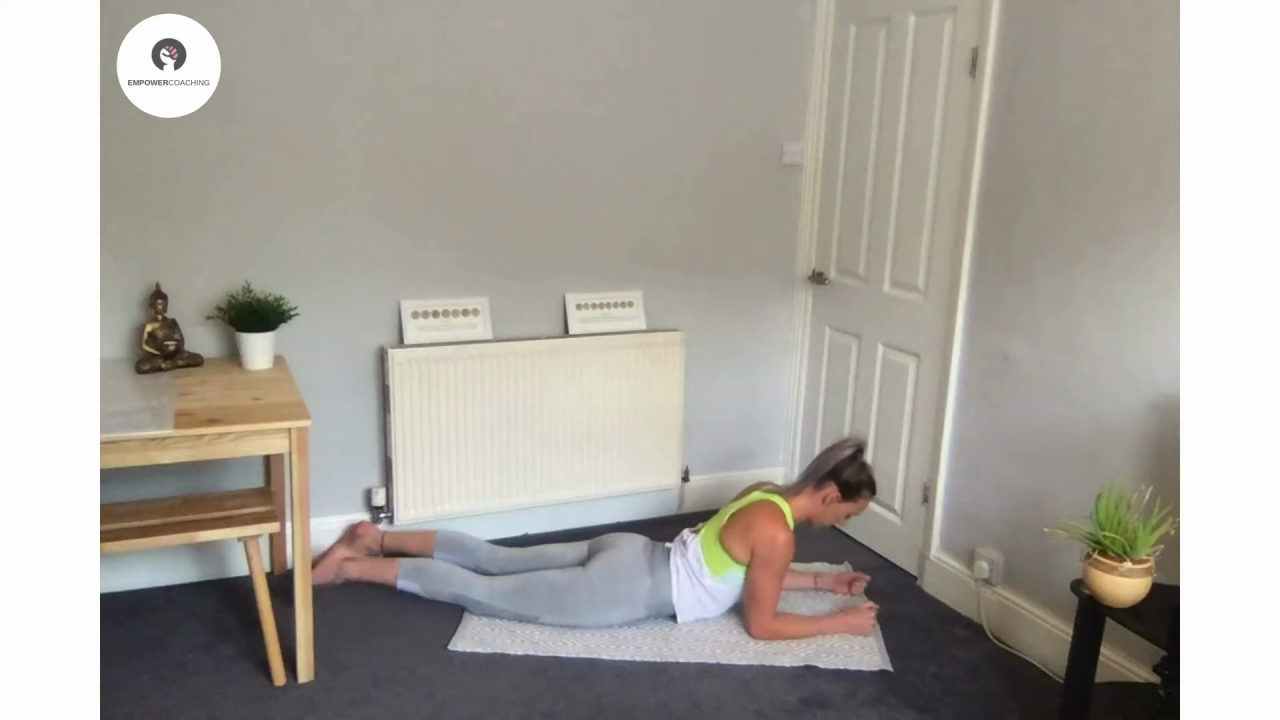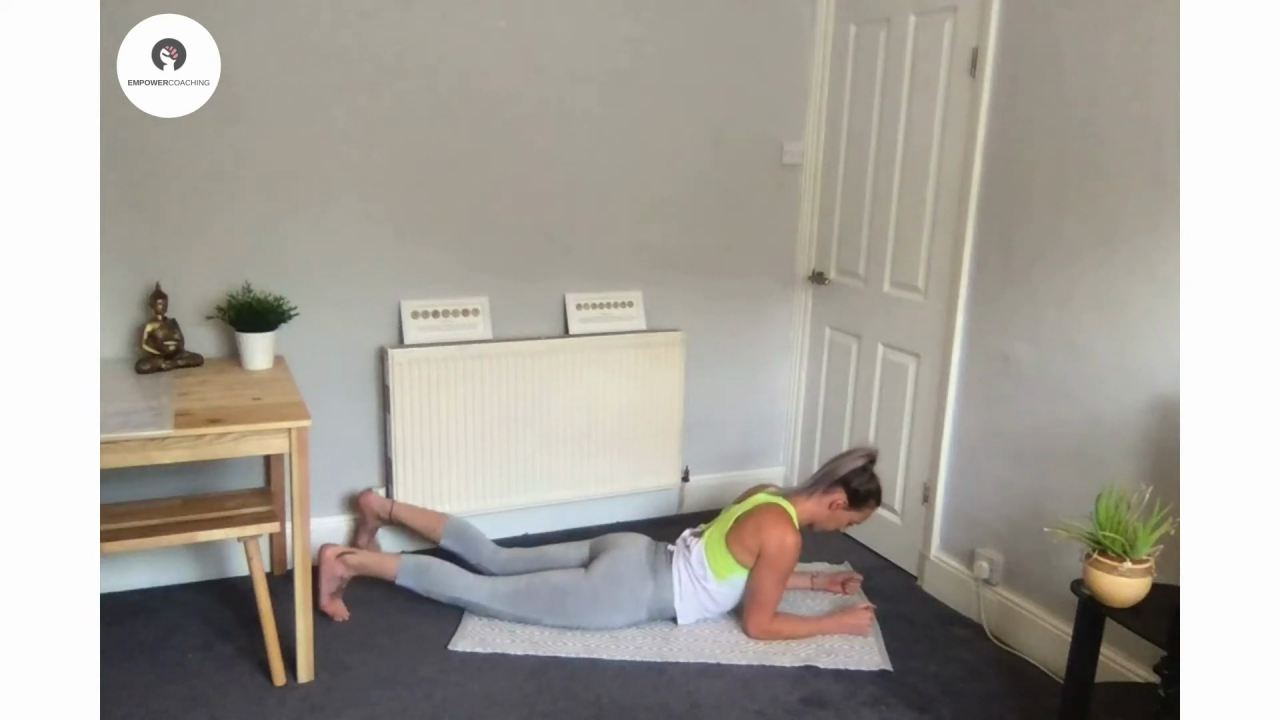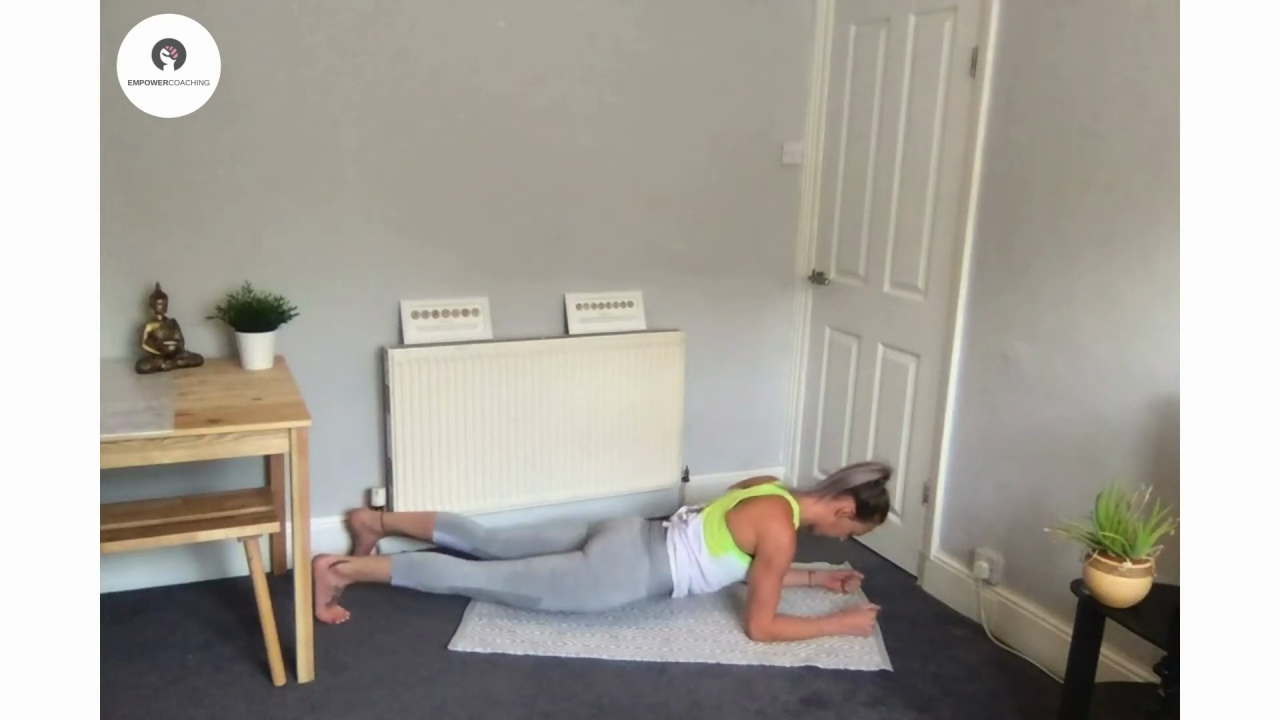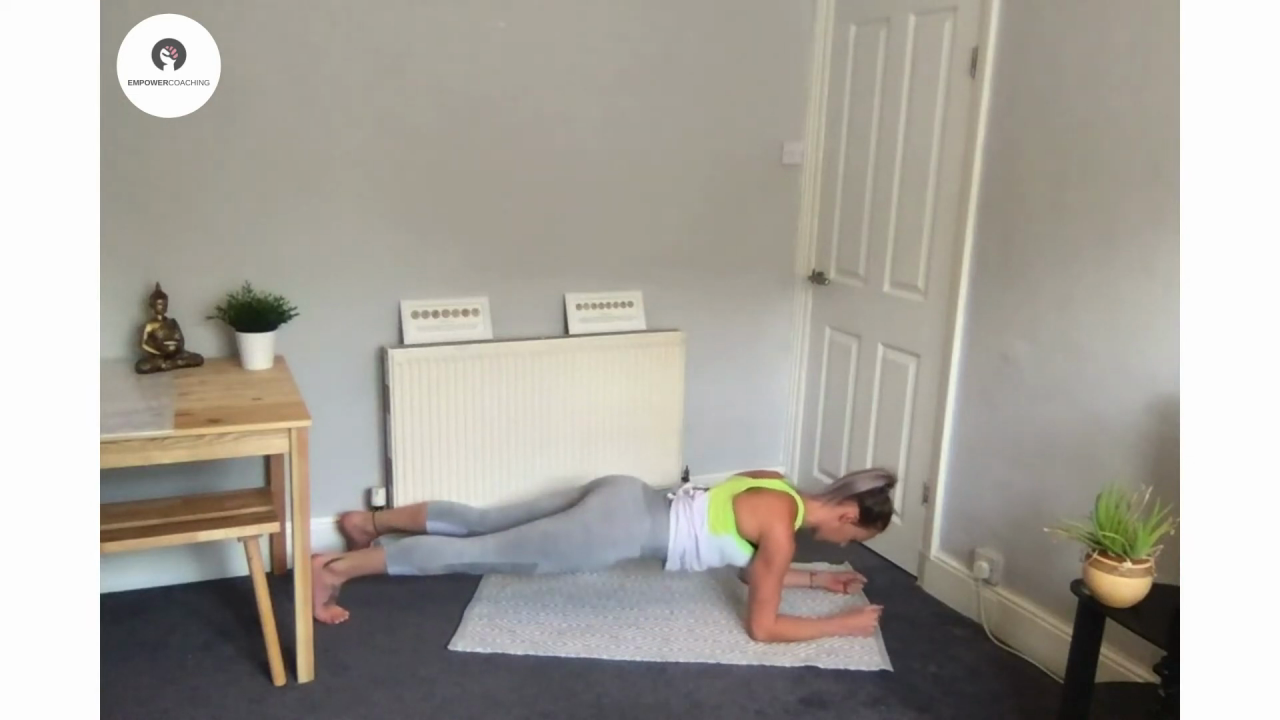
dt=1s
person 1, frame 1
left shoulder: (767, 495)
right shoulder: (776, 532)
left elbow: (752, 573)
right elbow: (762, 624)
left wrist: (822, 581)
right wrist: (840, 623)
left hip: (626, 554)
right hip: (622, 593)
left knee: (494, 561)
right knee: (477, 592)
left ankle: (376, 537)
right ankle: (350, 566)
person 1, frame 2
left shoulder: (768, 496)
right shoulder: (784, 536)
right elbow: (759, 624)
left wrist: (816, 581)
right wrist: (837, 622)
left hip: (628, 554)
right hip: (623, 594)
left knee: (493, 559)
right knee: (483, 593)
left ankle: (382, 507)
right ankle: (349, 561)
person 1, frame 3
left shoulder: (769, 488)
right shoulder: (781, 529)
left elbow: (749, 569)
right elbow: (761, 625)
left wrist: (815, 578)
right wrist: (840, 624)
left hip: (623, 537)
right hip: (620, 574)
left knee: (489, 543)
right knee: (481, 578)
left ankle: (374, 521)
right ankle: (340, 571)
person 1, frame 4
left shoulder: (775, 485)
right shoulder: (782, 527)
left elbow: (750, 568)
right elbow: (762, 626)
left wrist: (817, 579)
right wrist: (843, 625)
left hip: (620, 497)
right hip: (618, 530)
left knee: (479, 524)
right knee: (480, 553)
left ankle: (368, 521)
right ankle: (336, 568)
